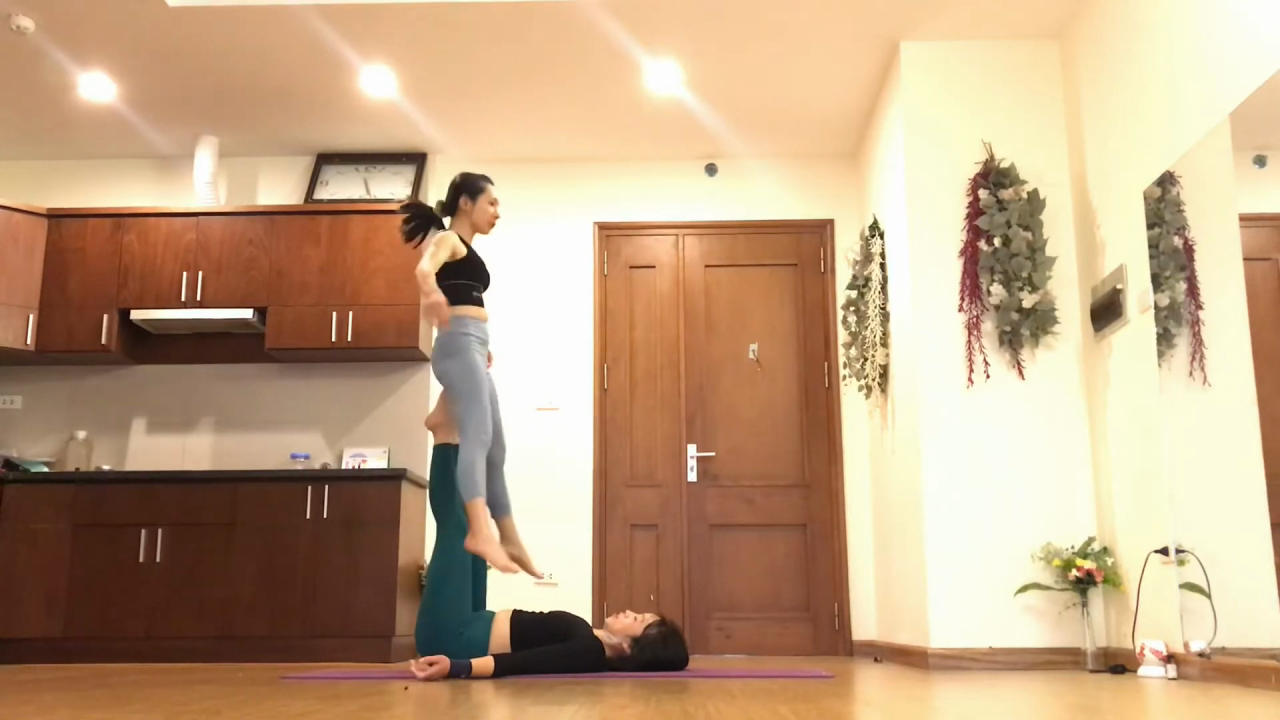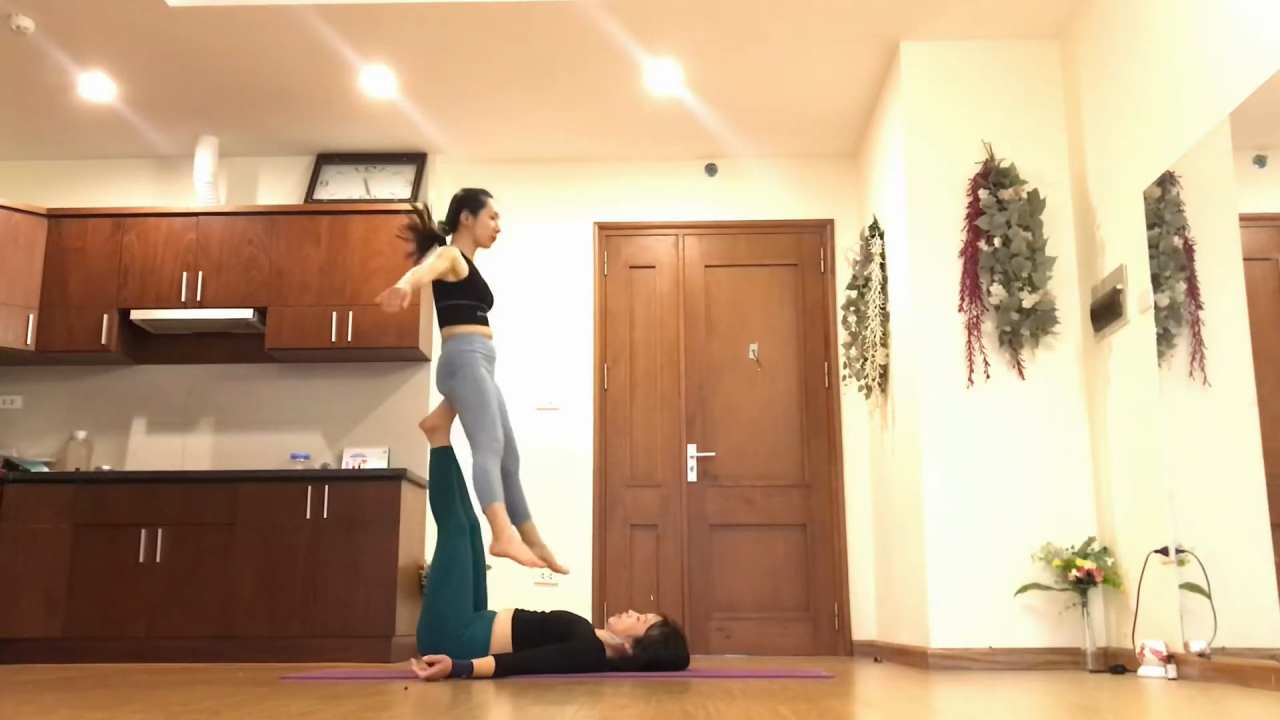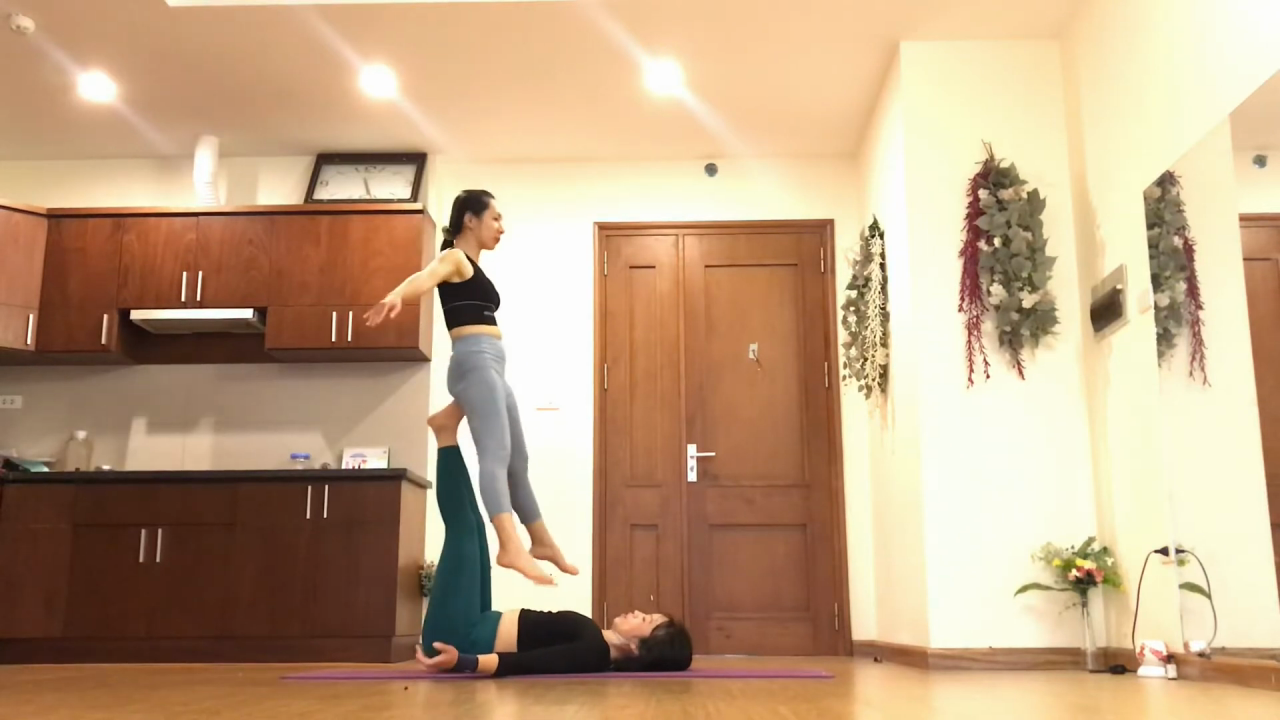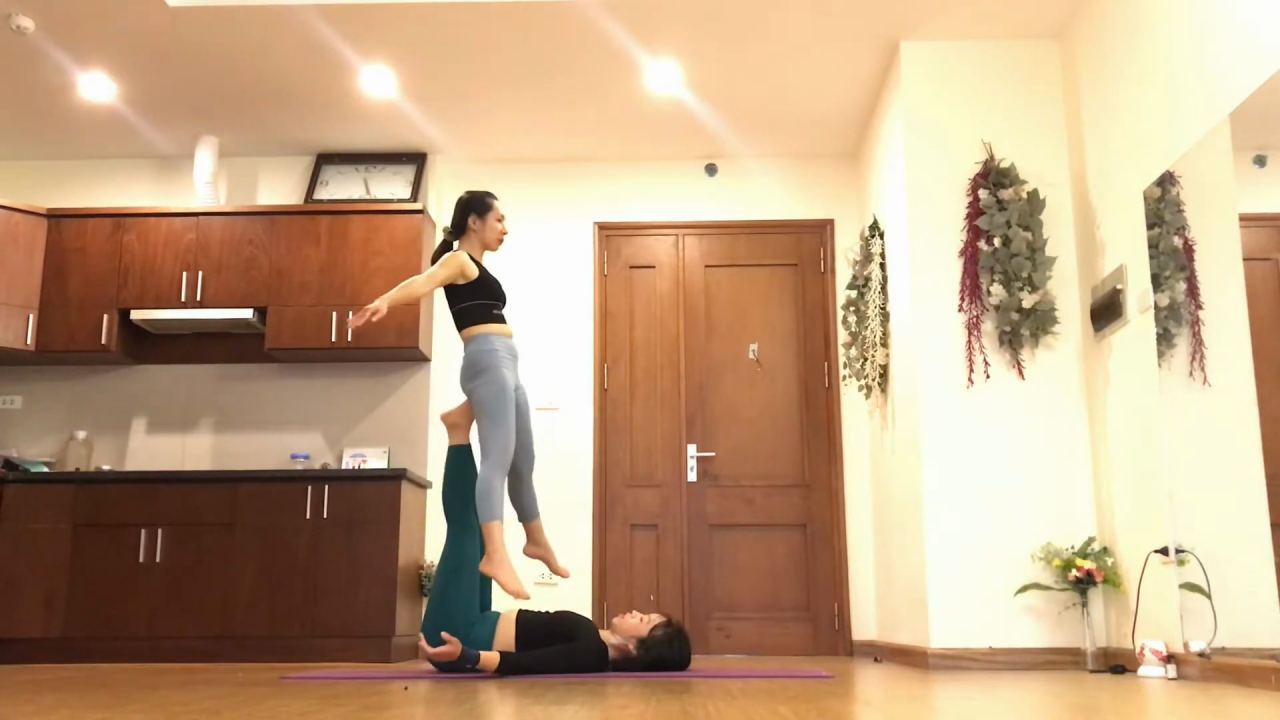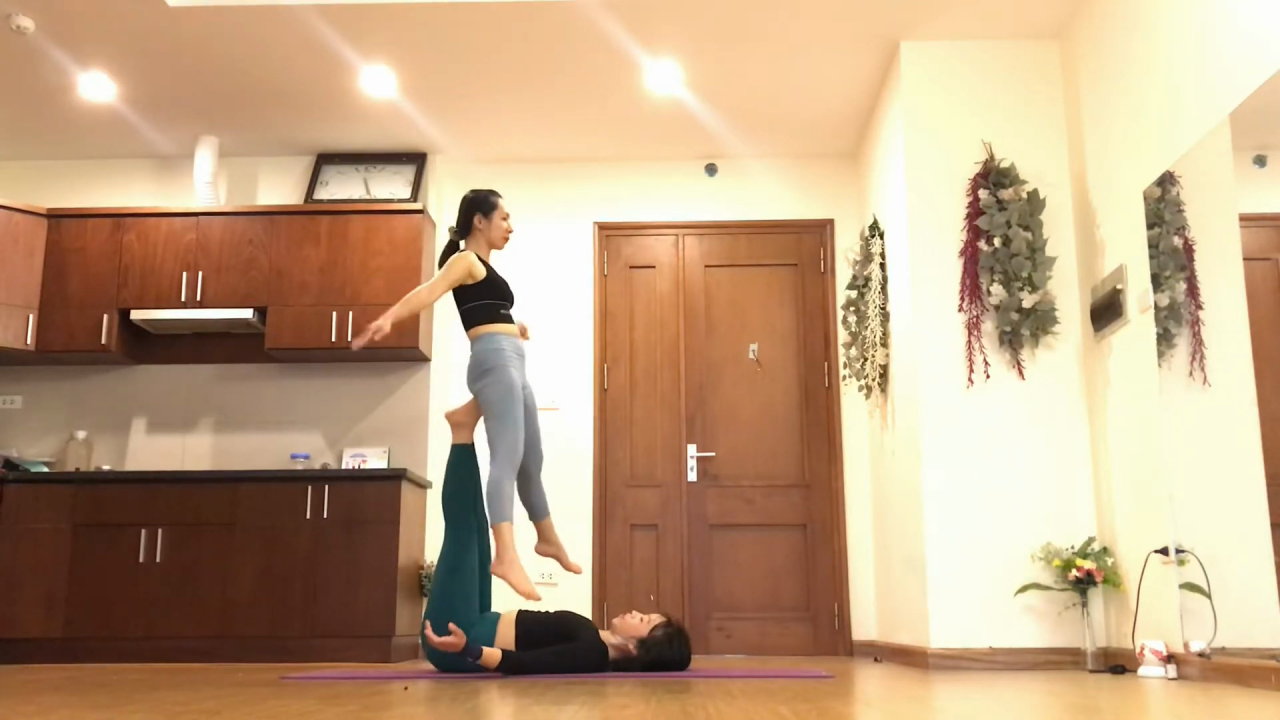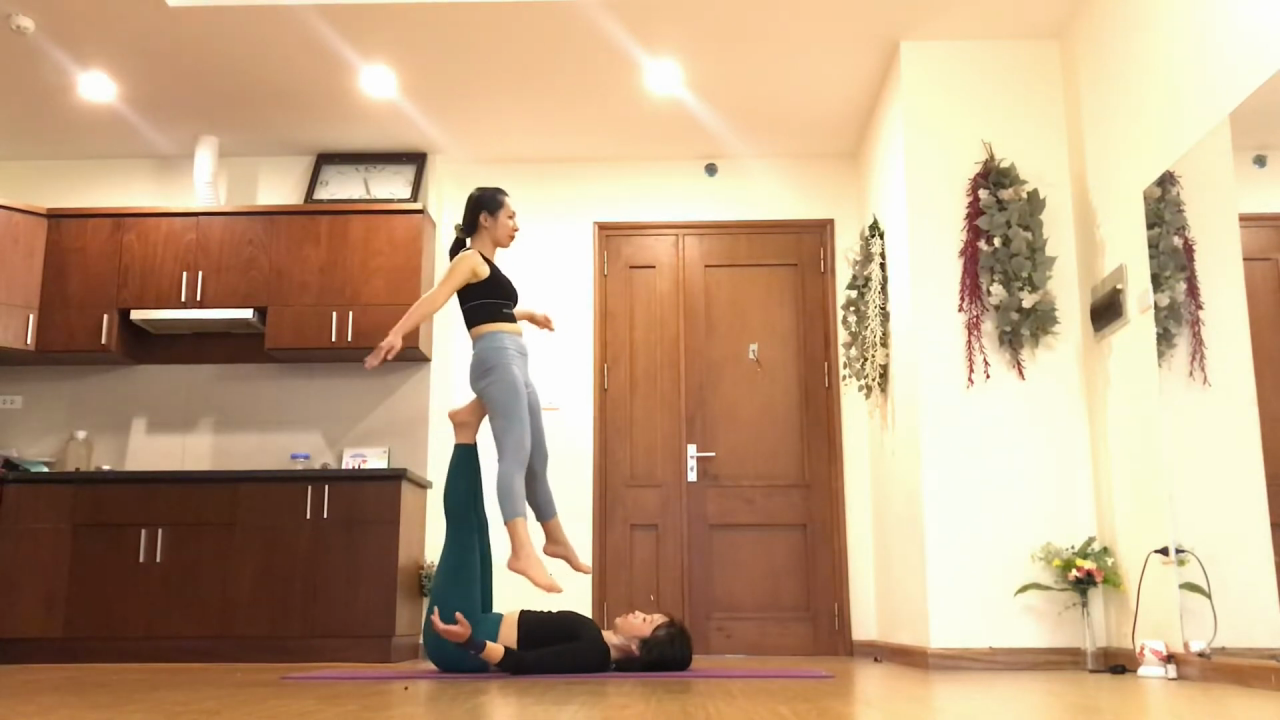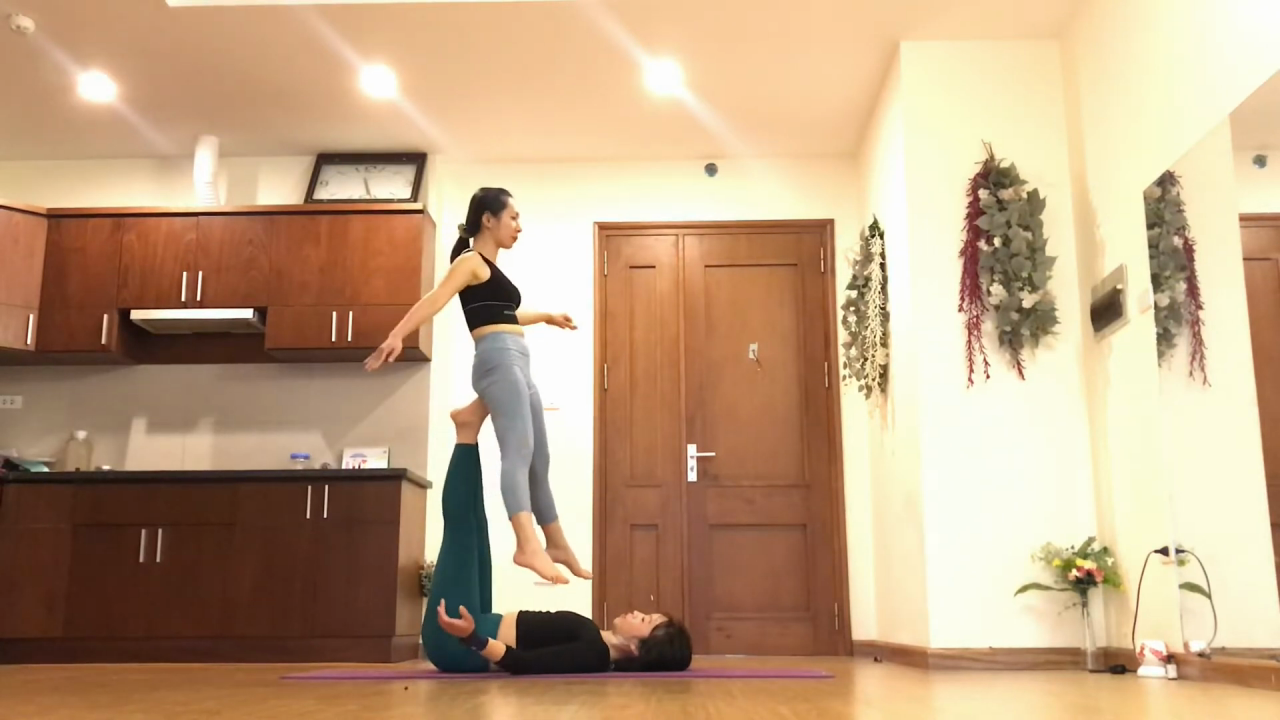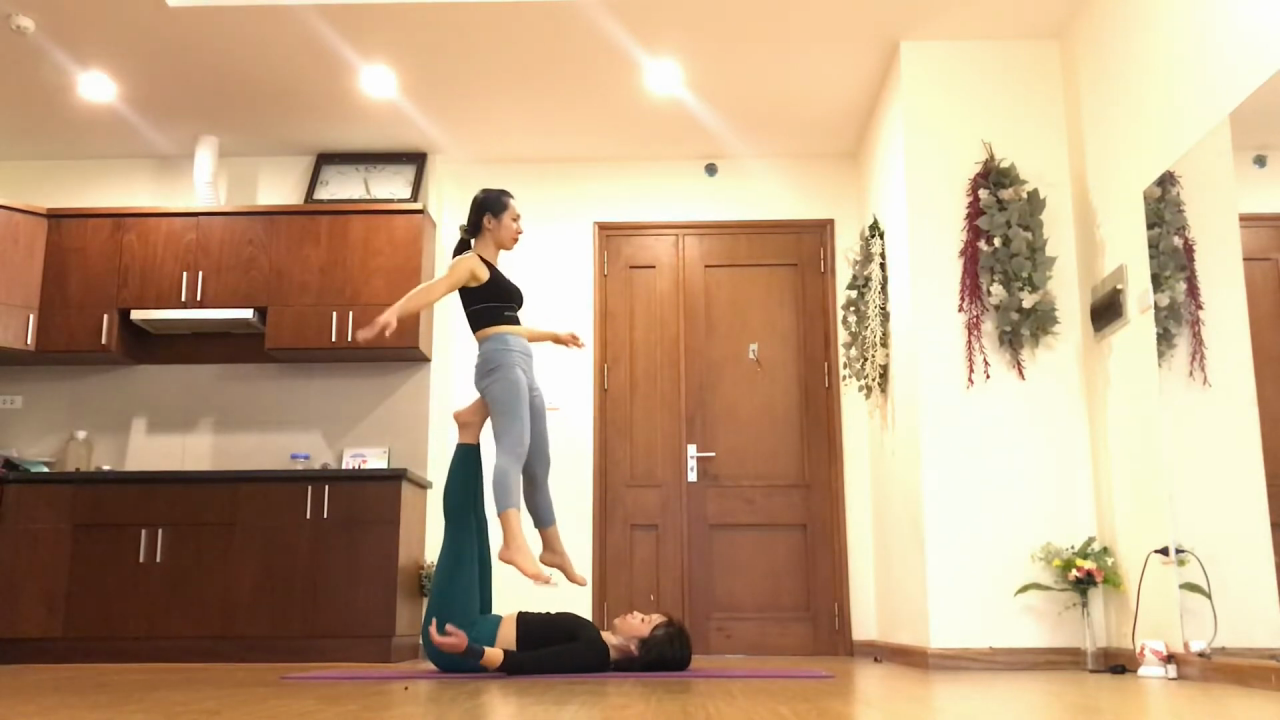
dt=0.2s
person 1, frame 1
left shoulder: (466, 248)
right shoulder: (448, 239)
right elbow: (426, 267)
right wrist: (434, 293)
left hip: (472, 348)
right hip: (459, 345)
left knee: (494, 449)
right knee: (478, 437)
left ankle: (509, 540)
right ankle: (480, 530)
person 1, frame 2
left shoulder: (467, 265)
right shoulder: (448, 256)
right elbow: (422, 271)
right wrist: (405, 286)
left hip: (480, 364)
right hip: (465, 360)
left knee: (508, 458)
right knee: (490, 446)
left ankle: (531, 540)
right ankle: (505, 535)
person 1, frame 3
left shoulder: (472, 266)
right shoulder: (455, 258)
right elbow: (424, 278)
right wrist: (395, 295)
left hip: (490, 367)
right hip: (475, 362)
left knee: (516, 460)
right knee: (496, 453)
left ankle: (541, 541)
right ankle: (510, 544)
person 1, frame 4
left shoulder: (476, 267)
right shoulder: (458, 260)
right elbow: (420, 283)
right wrist: (382, 302)
left hip: (504, 364)
right hip: (488, 361)
left knee: (522, 461)
right knee: (498, 457)
left ankle: (536, 540)
right ankle: (496, 554)
person 1, frame 5
left shoulder: (482, 267)
right shoulder: (465, 260)
right elbow: (427, 292)
right wrist: (386, 319)
left hip: (511, 364)
right hip: (494, 360)
left knee: (530, 461)
right knee: (508, 456)
left ankle: (548, 538)
right ankle: (506, 555)
person 1, frame 6
left shoulder: (489, 268)
right shoulder: (470, 260)
right elbow: (434, 299)
left wrist: (530, 315)
right wrist: (396, 334)
left hip: (513, 363)
right hip: (496, 359)
left knee: (536, 459)
right knee: (516, 453)
left ankle: (556, 539)
right ankle: (523, 551)
person 1, frame 7
left shoulder: (491, 269)
right shoulder: (470, 262)
right elbow: (434, 300)
left wrist: (545, 316)
right wrist: (397, 335)
left hip: (516, 364)
right hip: (498, 361)
left knee: (538, 461)
right knee: (518, 451)
left ankle: (556, 543)
right ankle: (528, 546)
person 1, frame 8
left shoulder: (493, 271)
right shoulder: (471, 263)
right elbow: (432, 290)
left wrist: (552, 335)
right wrist: (393, 311)
left hip: (520, 365)
right hip: (501, 362)
left knee: (538, 465)
right knee: (514, 449)
left ankle: (553, 547)
right ankle: (514, 542)
person 2, frame 1
left shoulder: (588, 653)
right shoulder: (589, 641)
left elbow: (518, 664)
left wrist: (456, 667)
left hip: (451, 642)
right hip: (462, 639)
left knee: (455, 528)
left ankle: (445, 433)
person 2, frame 2
left shoulder: (590, 652)
right shoulder: (591, 642)
left elbow: (518, 665)
left wrist: (458, 667)
left hip: (454, 643)
right hip: (466, 636)
left knee: (455, 528)
left ankle: (440, 434)
right ankle: (440, 434)
person 2, frame 3
left shoulder: (594, 653)
right shoulder: (596, 640)
left elbow: (521, 664)
left wrist: (462, 661)
left hip: (460, 641)
right hip: (472, 638)
left knee: (462, 530)
left ankle: (447, 433)
right ankle: (447, 430)
person 2, frame 4
left shoulder: (593, 654)
right shoulder: (594, 641)
left elbow: (520, 664)
left wrist: (464, 655)
left hip: (460, 639)
right hip: (471, 636)
left knee: (463, 530)
left ankle: (459, 431)
right ankle: (460, 429)
person 2, frame 5
left shoulder: (592, 654)
right shoulder: (594, 642)
left elbow: (520, 664)
left wrist: (465, 649)
left hip: (452, 644)
right hip: (471, 632)
left knee: (462, 531)
left ankle: (463, 431)
right ankle: (464, 429)
person 2, frame 6
left shoulder: (595, 654)
right shoulder: (596, 642)
left elbow: (522, 663)
left wrist: (471, 642)
left hip: (454, 647)
right hip: (475, 632)
left knee: (463, 531)
left ankle: (466, 431)
right ankle: (467, 429)
person 2, frame 7
left shoulder: (594, 654)
right shoulder: (595, 642)
left elbow: (522, 663)
left wrist: (472, 638)
left hip: (454, 646)
right hip: (474, 632)
left knee: (461, 531)
left ankle: (467, 431)
person 2, frame 8
left shoulder: (594, 654)
right shoulder: (595, 643)
left elbow: (521, 663)
left wrist: (468, 650)
left hip: (456, 641)
right hip: (472, 635)
left knee: (461, 531)
left ankle: (469, 430)
